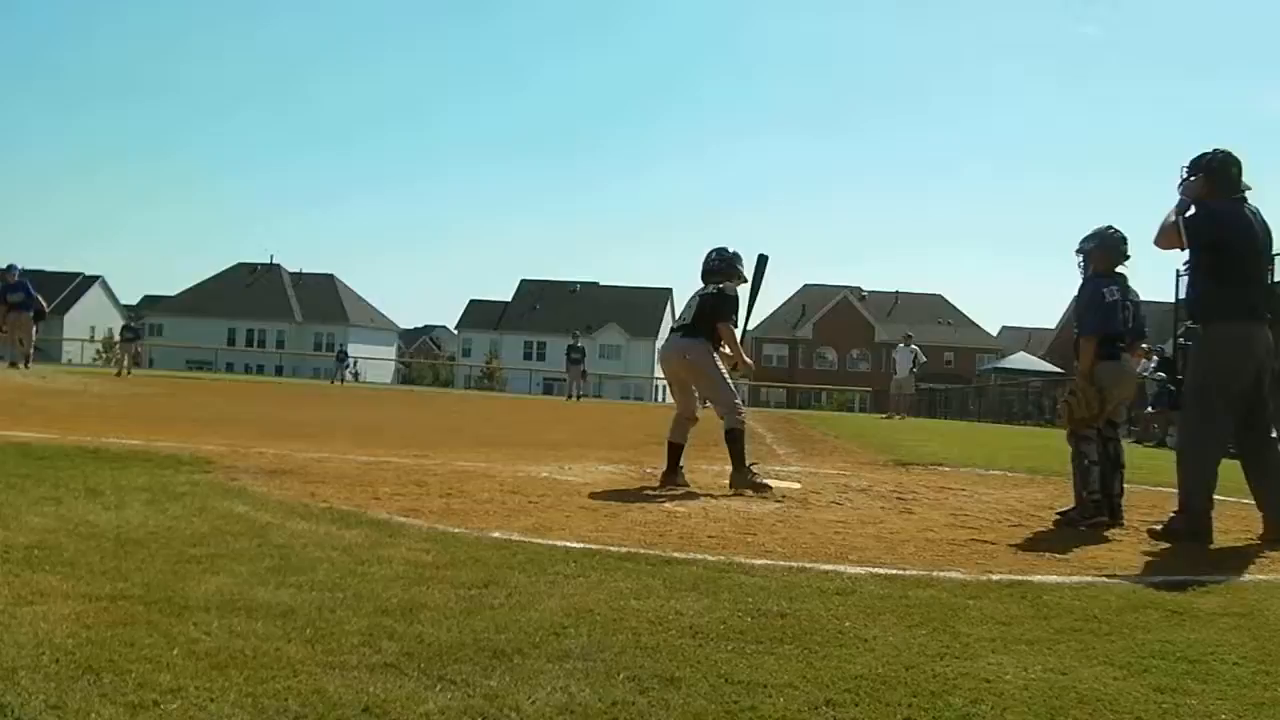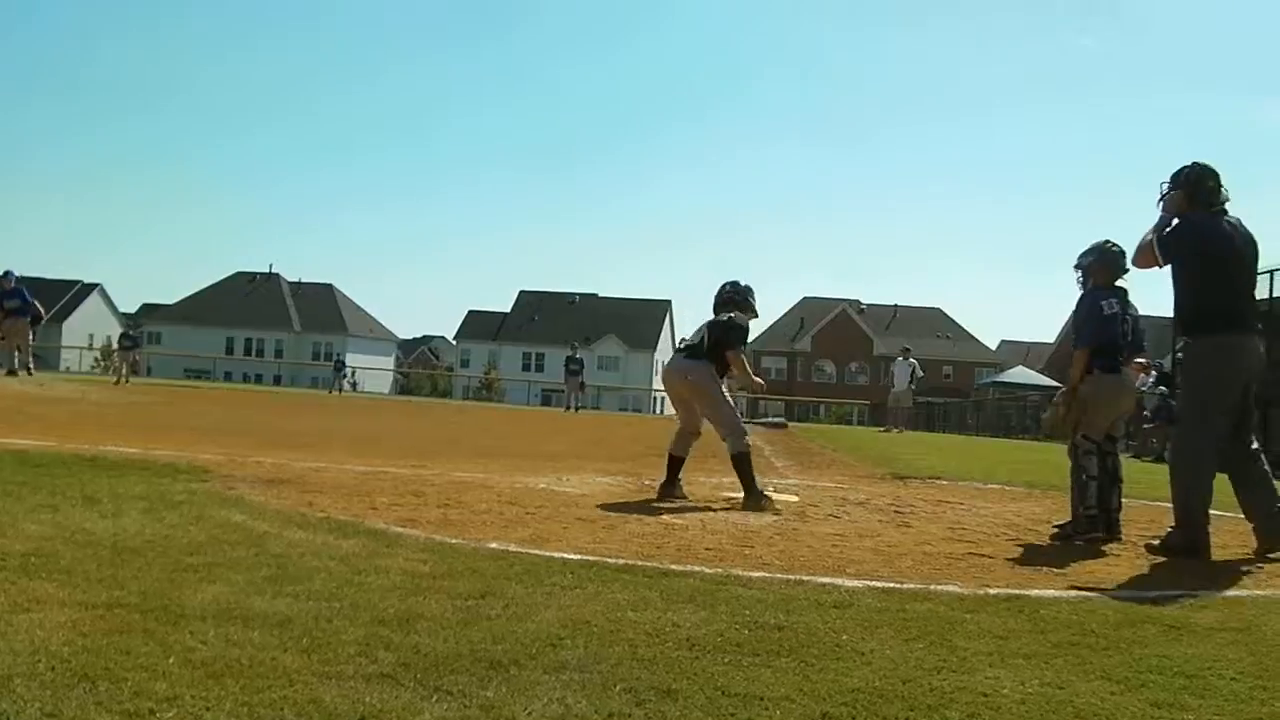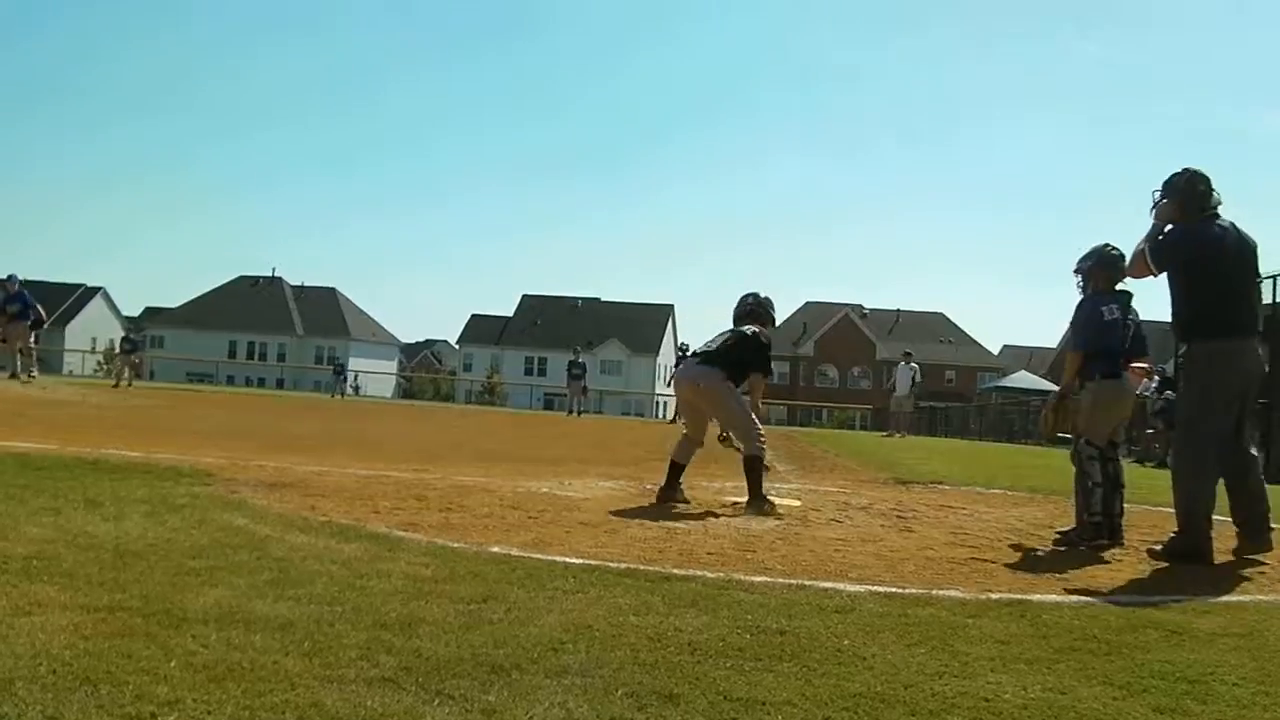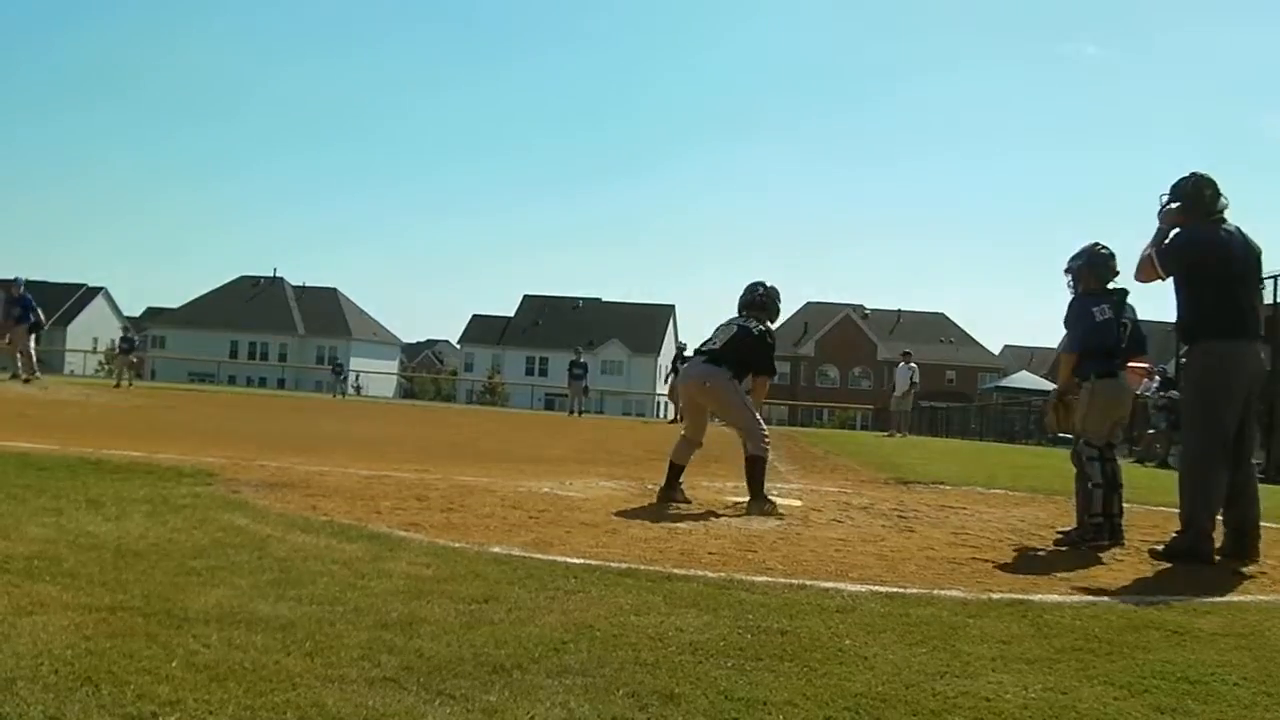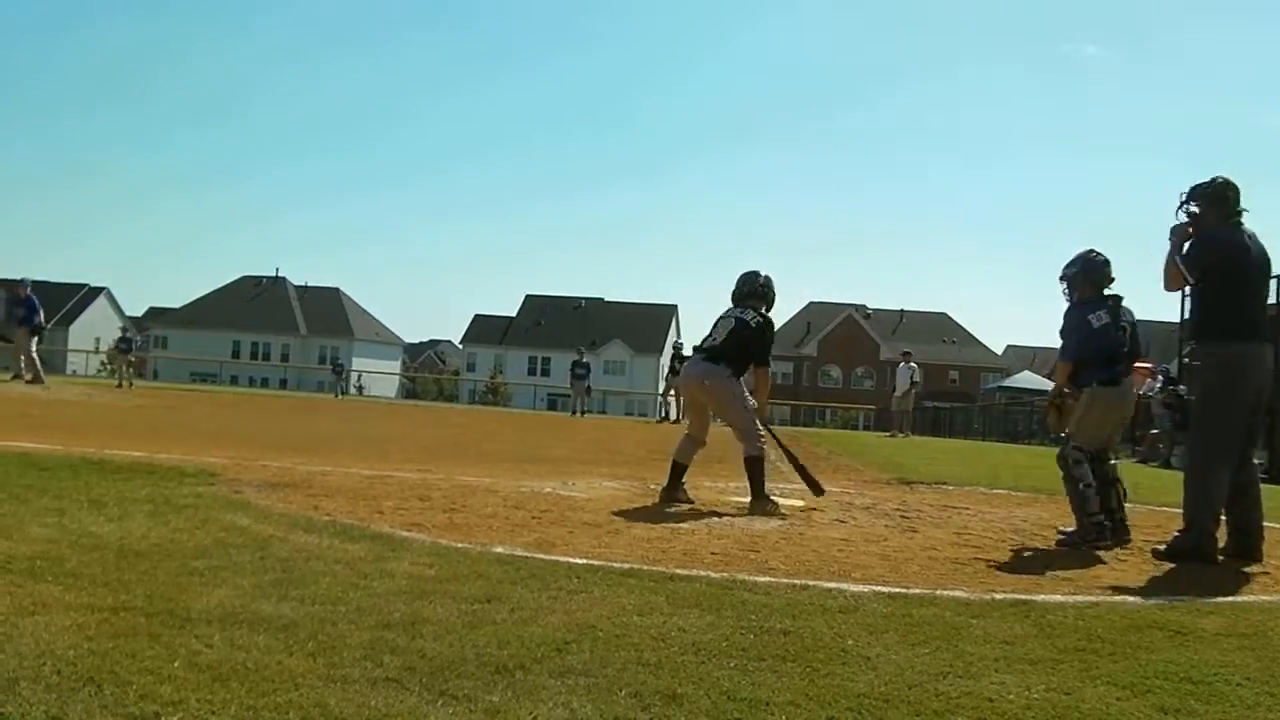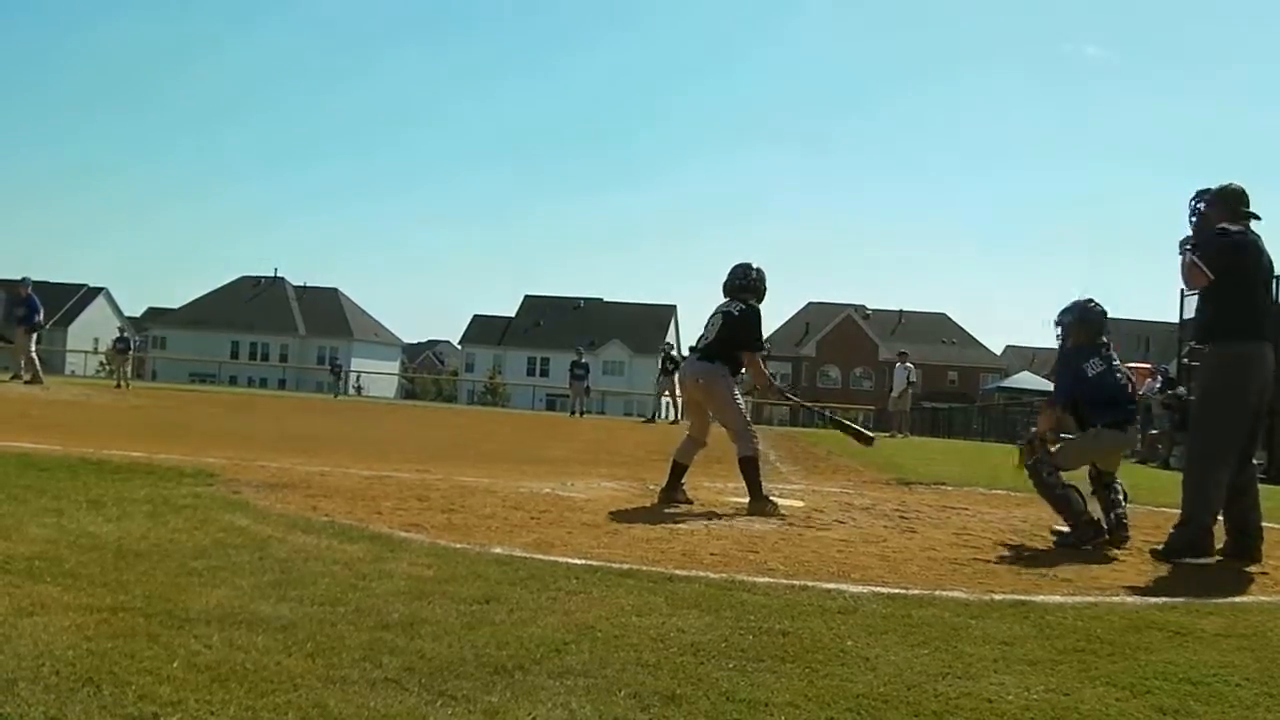
dt=0.2s
person 1, frame 1
left shoulder: (1214, 213)
left elbow: (1165, 239)
left wrist: (1184, 202)
left hip: (1222, 334)
left knee: (1200, 430)
left ankle: (1193, 521)
person 1, frame 2
left shoulder: (1193, 228)
right shoulder: (1242, 232)
left elbow: (1142, 257)
right elbow: (1240, 287)
left wrist: (1165, 217)
left hip: (1211, 347)
right hip: (1248, 345)
left knee: (1194, 444)
right knee: (1241, 442)
left ankle: (1190, 535)
person 1, frame 3
left shoulder: (1186, 236)
right shoulder: (1241, 236)
left elbow: (1135, 267)
right elbow: (1252, 293)
left wrist: (1158, 225)
left hip: (1210, 352)
right hip: (1248, 350)
left knee: (1195, 448)
right knee: (1238, 446)
left ankle: (1193, 540)
right ankle: (1254, 530)
person 1, frame 4
left shoulder: (1193, 238)
right shoulder: (1245, 241)
left elbow: (1144, 272)
right elbow: (1256, 299)
left wrist: (1162, 231)
left hip: (1213, 353)
right hip: (1250, 352)
left knee: (1202, 448)
right knee: (1239, 450)
left ankle: (1194, 540)
right ankle: (1242, 537)
person 1, frame 5
left shoulder: (1213, 238)
right shoulder: (1254, 243)
left elbow: (1173, 281)
right elbow: (1234, 291)
left wrist: (1177, 243)
left hip: (1224, 354)
right hip: (1258, 354)
left knee: (1208, 448)
right knee: (1240, 450)
left ankle: (1198, 538)
right ankle: (1245, 538)
person 1, frame 6
left shoulder: (1225, 236)
right shoulder: (1255, 245)
left elbow: (1195, 279)
left wrist: (1187, 251)
left hip: (1231, 354)
right hip: (1260, 355)
left knee: (1207, 446)
right knee: (1239, 452)
left ankle: (1194, 535)
right ankle: (1244, 538)
person 2, frame 1
left shoulder: (1094, 286)
right shoulder: (1129, 292)
left elbow: (1089, 336)
right elbow: (1137, 339)
left wrist: (1082, 377)
left hip: (1103, 367)
right hip: (1127, 369)
left knee: (1083, 435)
right knee: (1110, 437)
left ankle: (1090, 507)
right ankle: (1112, 508)
person 2, frame 2
left shoulder: (1092, 300)
right shoulder: (1127, 305)
left elbow: (1083, 347)
right elbow: (1134, 350)
left wrist: (1071, 387)
left hip: (1101, 380)
right hip: (1125, 382)
left knee: (1084, 448)
right knee: (1108, 451)
left ankle: (1087, 522)
right ankle: (1110, 522)
person 2, frame 3
left shoulder: (1092, 304)
right shoulder: (1128, 309)
left elbow: (1077, 351)
right elbow: (1138, 354)
left wrist: (1064, 387)
left hip: (1100, 386)
right hip: (1124, 387)
left knee: (1087, 455)
right knee: (1109, 456)
left ankle: (1090, 530)
right ankle: (1112, 528)
person 2, frame 4
left shoulder: (1083, 304)
right shoulder: (1125, 307)
left elbow: (1070, 350)
right elbow: (1139, 350)
left wrist: (1062, 386)
left hip: (1098, 386)
right hip: (1122, 386)
left knee: (1087, 455)
right knee: (1107, 456)
left ankle: (1091, 529)
right ankle: (1112, 527)
person 2, frame 5
left shoulder: (1080, 313)
right shoulder: (1122, 311)
left elbow: (1066, 359)
right elbow: (1134, 354)
left wrist: (1057, 390)
left hip: (1100, 393)
right hip: (1126, 393)
left knee: (1072, 457)
right knee: (1102, 459)
left ankle: (1092, 530)
right ankle: (1118, 526)
person 2, frame 6
left shoulder: (1073, 358)
right shoulder: (1108, 354)
left elbow: (1057, 405)
left wrist: (1039, 434)
left hip: (1107, 434)
right hip: (1127, 433)
left knee: (1041, 466)
right knee: (1102, 471)
left ankle: (1086, 529)
right ankle: (1118, 526)
person 3, frame 1
left shoulder: (701, 294)
right shoulder: (727, 291)
right elbow: (724, 327)
left wrist: (727, 356)
right wrist: (741, 357)
left hip: (669, 349)
right hip: (692, 351)
left knee: (686, 411)
right knee: (732, 409)
left ankle: (671, 473)
right ankle: (741, 472)
person 3, frame 2
left shoulder: (713, 323)
right shoulder: (738, 322)
right elbow: (733, 353)
right wrist: (752, 379)
left hip: (672, 369)
right hip: (696, 371)
left knee: (689, 427)
right knee: (736, 431)
left ankle: (670, 484)
right ankle: (752, 494)
person 3, frame 3
left shoulder: (730, 333)
right shoulder: (760, 336)
right elbow: (757, 379)
left wrist: (725, 418)
right wrist: (754, 407)
left hip: (683, 374)
right hip: (708, 379)
left knee: (693, 434)
right knee: (753, 435)
left ankle: (670, 488)
right ankle: (756, 500)
person 3, frame 4
left shoulder: (731, 323)
right shoulder: (764, 332)
right elbow: (761, 380)
left wrist: (725, 409)
right wrist: (753, 409)
left hip: (688, 373)
right hip: (714, 378)
left knee: (692, 434)
right knee: (757, 435)
left ankle: (670, 488)
right ankle: (758, 499)
person 3, frame 5
left shoulder: (729, 314)
right shoulder: (762, 321)
right elbow: (760, 370)
left wrist: (747, 399)
right wrist: (760, 407)
left hip: (690, 370)
right hip: (715, 375)
left knee: (696, 432)
right knee: (752, 435)
left ankle: (672, 488)
right ankle: (759, 499)
person 3, frame 6
left shoulder: (723, 308)
right shoulder: (749, 310)
right elbow: (748, 353)
left wrist: (762, 378)
right wrist: (765, 382)
left hip: (690, 369)
right hip: (712, 373)
left knee: (697, 433)
right knee: (745, 435)
left ankle: (671, 489)
right ankle: (757, 500)
